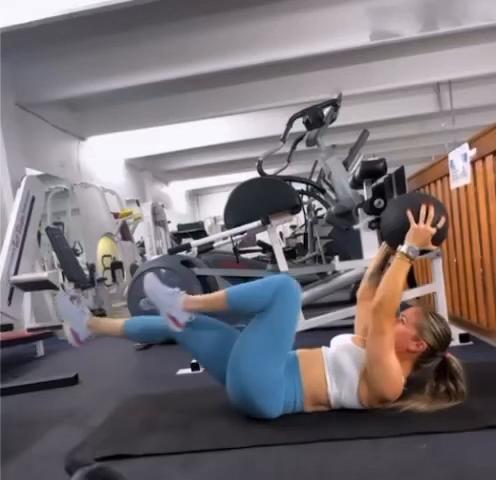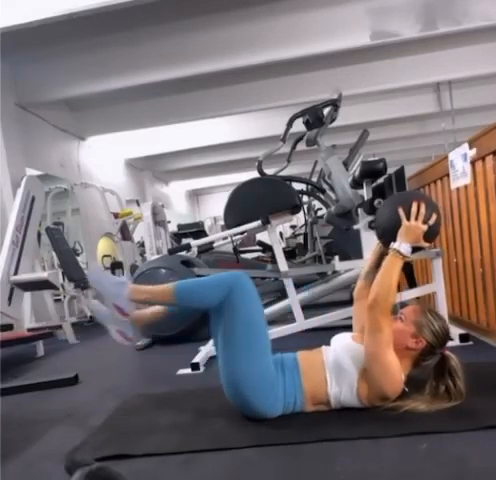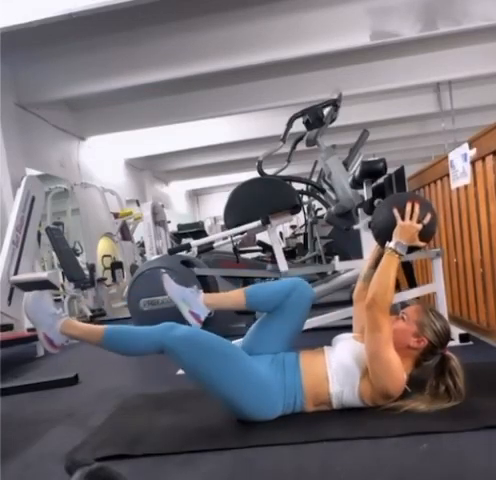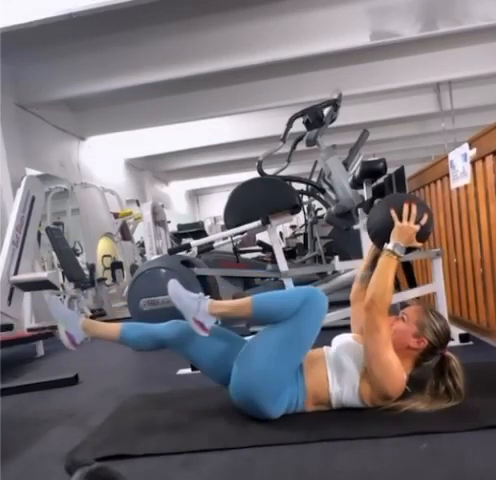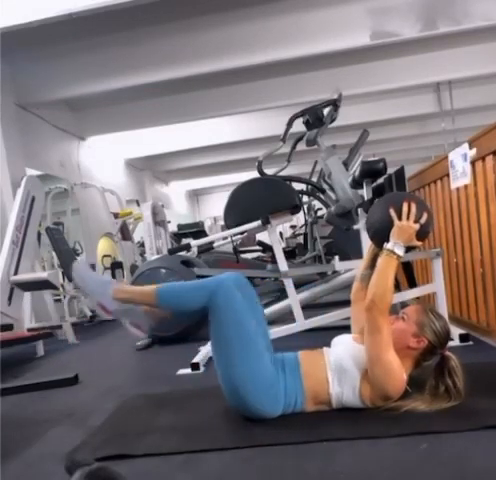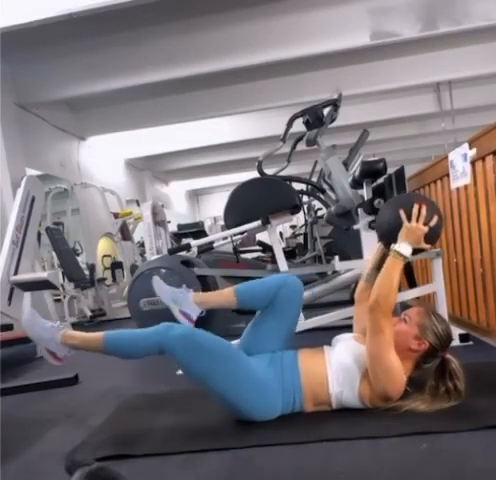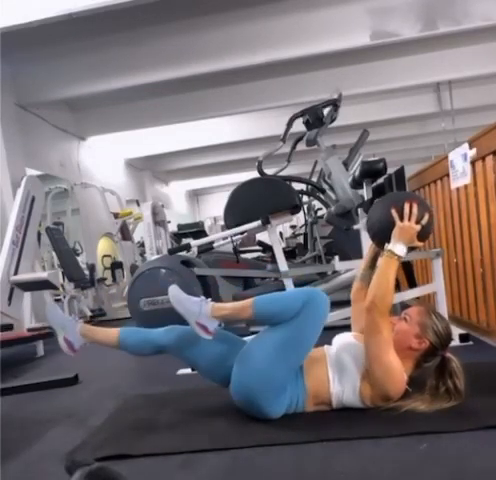
dt=0.7s
person 1, frame 1
left shoulder: (388, 380)
right shoulder: (371, 351)
left elbow: (380, 312)
right elbow: (366, 298)
left wrist: (409, 250)
right wrist: (387, 248)
left hip: (259, 390)
right hip: (255, 376)
left knee: (285, 286)
right knee: (179, 326)
left ankle: (186, 305)
right ankle: (90, 324)
person 1, frame 2
left shoulder: (388, 378)
right shoulder: (369, 348)
left elbow: (376, 309)
right elbow: (362, 296)
left wrist: (402, 247)
right wrist: (384, 244)
left hip: (259, 392)
right hip: (271, 373)
left knee: (235, 283)
right knee: (213, 296)
left ankle: (132, 296)
right ankle: (131, 319)
person 1, frame 3
left shoulder: (390, 379)
right shoulder: (373, 349)
left elbow: (374, 308)
right elbow: (362, 297)
left wrist: (399, 246)
right wrist: (381, 246)
left hip: (261, 393)
right hip: (265, 366)
left knee: (174, 336)
right knee: (298, 290)
left ankle: (66, 329)
right ankle: (199, 304)
person 1, frame 4
left shoulder: (390, 379)
right shoulder: (370, 350)
left elbow: (372, 309)
right elbow: (359, 298)
left wrist: (396, 248)
right wrist: (375, 248)
left hip: (261, 390)
right hip: (256, 377)
left knee: (313, 297)
right knee: (176, 331)
left ankle: (210, 309)
right ankle: (86, 328)
person 1, frame 5
left shoulder: (390, 378)
right shoulder: (371, 348)
left elbow: (376, 309)
right elbow: (360, 298)
left wrist: (395, 247)
right wrist: (375, 247)
left hip: (261, 392)
right hip: (268, 373)
left knee: (229, 287)
right knee: (232, 285)
left ankle: (119, 293)
right ankle: (142, 310)
person 1, frame 6
left shoulder: (390, 381)
right shoulder: (371, 350)
left elbow: (377, 308)
right elbow: (364, 297)
left wrist: (404, 248)
right wrist: (385, 246)
left hip: (260, 393)
right hip: (263, 364)
left knee: (170, 336)
right knee: (288, 285)
left ankle: (65, 340)
right ankle: (194, 302)
person 1, frame 7
left shoulder: (390, 379)
right shoulder: (372, 349)
left elbow: (374, 311)
right elbow: (360, 298)
left wrist: (397, 248)
right wrist: (376, 245)
left hip: (262, 390)
right hip: (254, 374)
left knee: (315, 299)
right knee: (173, 335)
left ankle: (212, 312)
right ankle: (82, 334)
